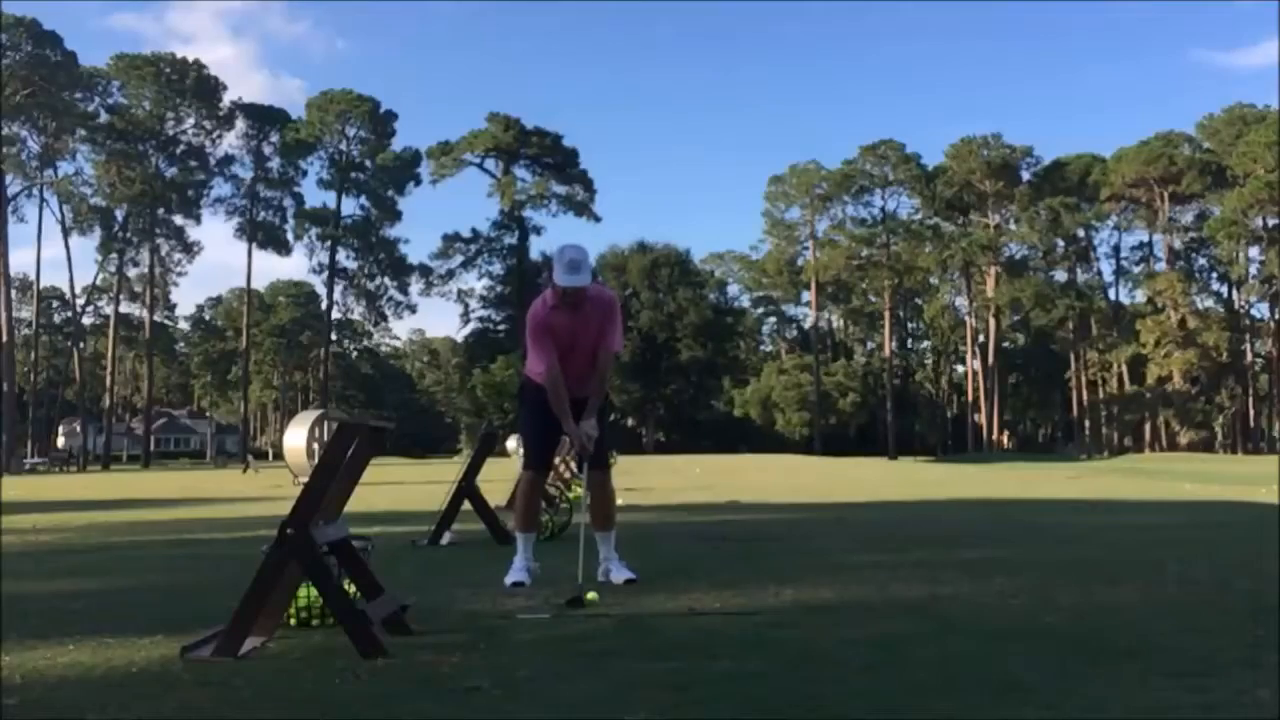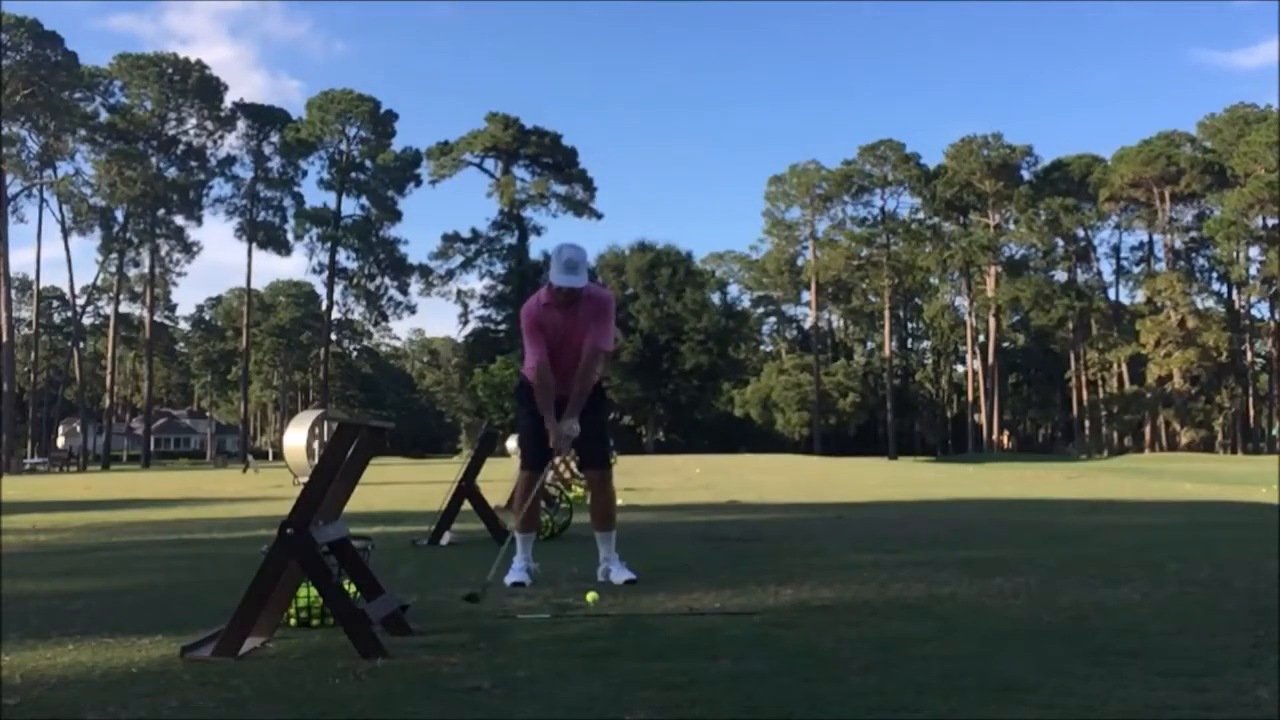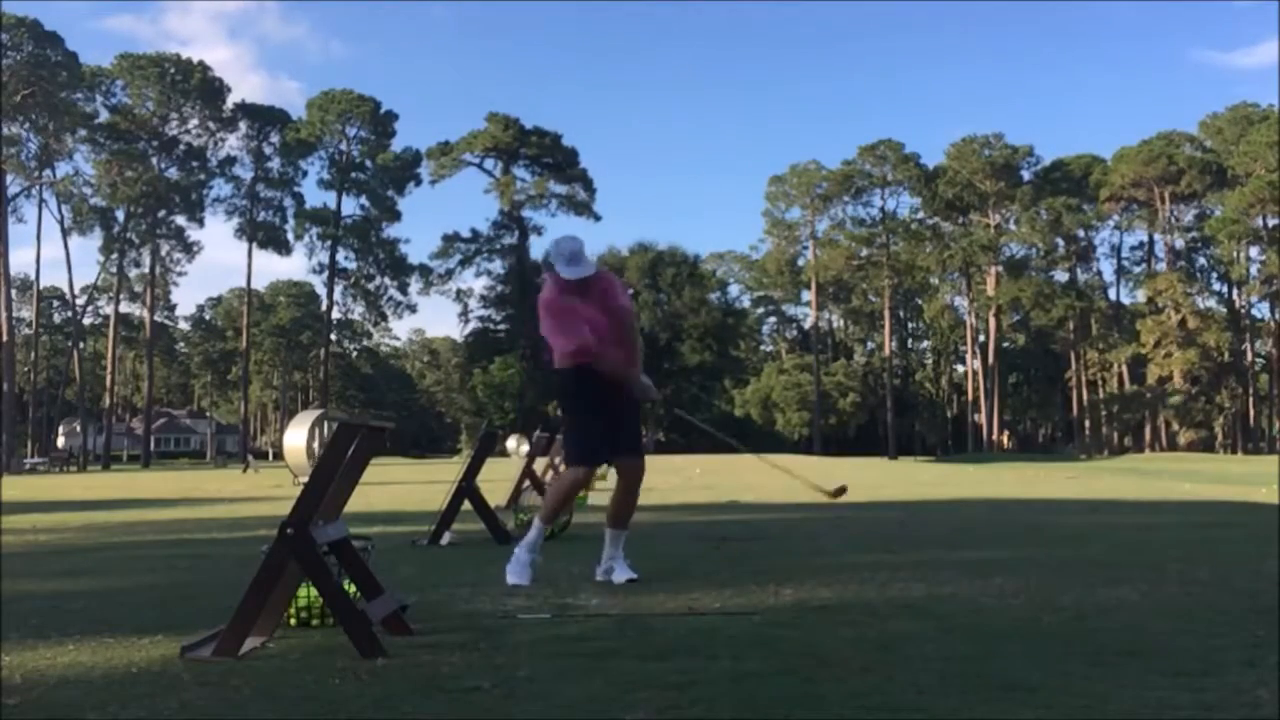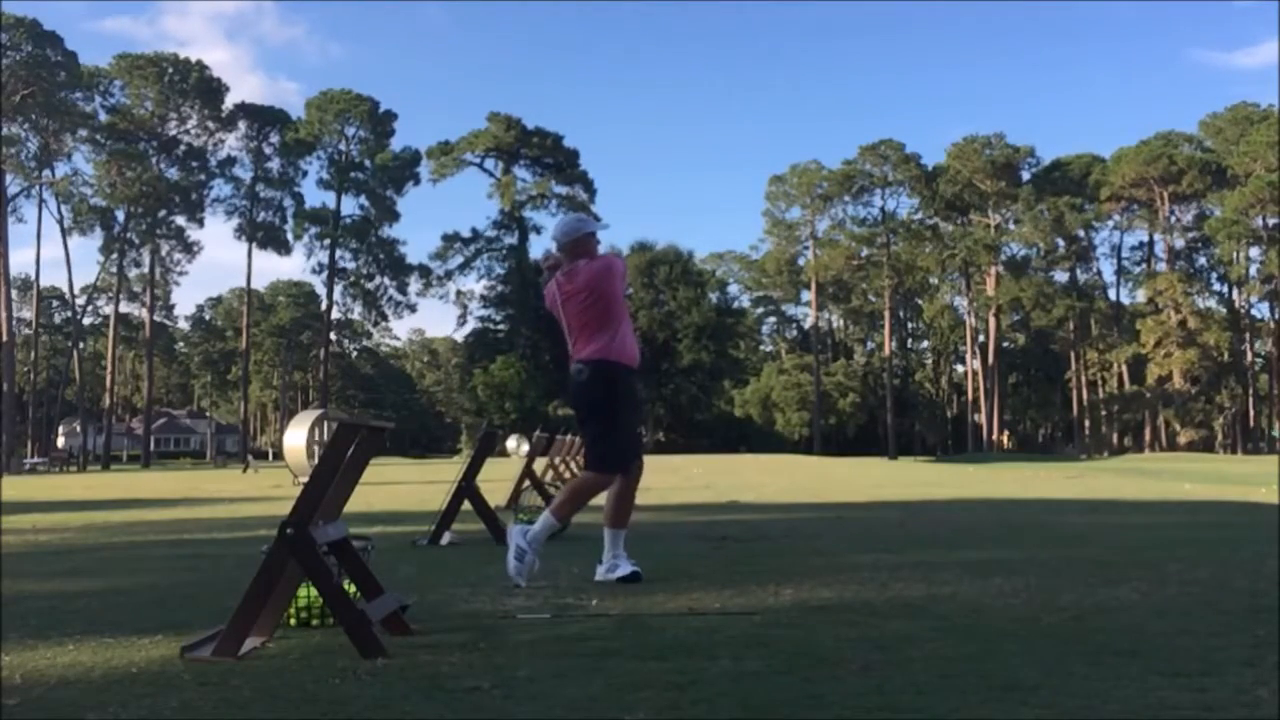
dt=1s
person 1, frame 1
left shoulder: (607, 303)
right shoulder: (539, 314)
left elbow: (604, 364)
right elbow: (552, 375)
left wrist: (590, 417)
right wrist: (570, 427)
left hip: (589, 395)
right hip: (541, 394)
left knee: (600, 474)
right knee: (533, 473)
left ankle: (609, 559)
right ankle: (523, 560)
person 1, frame 2
left shoulder: (602, 302)
right shoulder: (533, 309)
left elbow: (589, 362)
right elbow: (539, 368)
left wrist: (573, 417)
right wrist: (551, 425)
left hip: (585, 396)
right hip: (540, 395)
left knee: (600, 475)
right knee: (529, 475)
left ankle: (609, 560)
right ankle: (522, 560)
person 1, frame 3
left shoulder: (604, 279)
right shoulder: (551, 301)
left elbow: (627, 324)
right elbow: (588, 351)
left wrist: (635, 375)
right wrist: (632, 378)
left hip: (618, 383)
right hip: (581, 384)
left knee: (633, 468)
right knee: (580, 470)
left ankle: (612, 557)
right ankle: (528, 549)
person 1, frame 4
left shoulder: (555, 288)
right shoulder: (607, 267)
left wrist: (556, 270)
right wrist: (563, 266)
left hip: (592, 377)
right hip: (606, 377)
left knee: (629, 467)
right knee: (603, 470)
left ankle: (612, 559)
right ankle: (531, 537)
